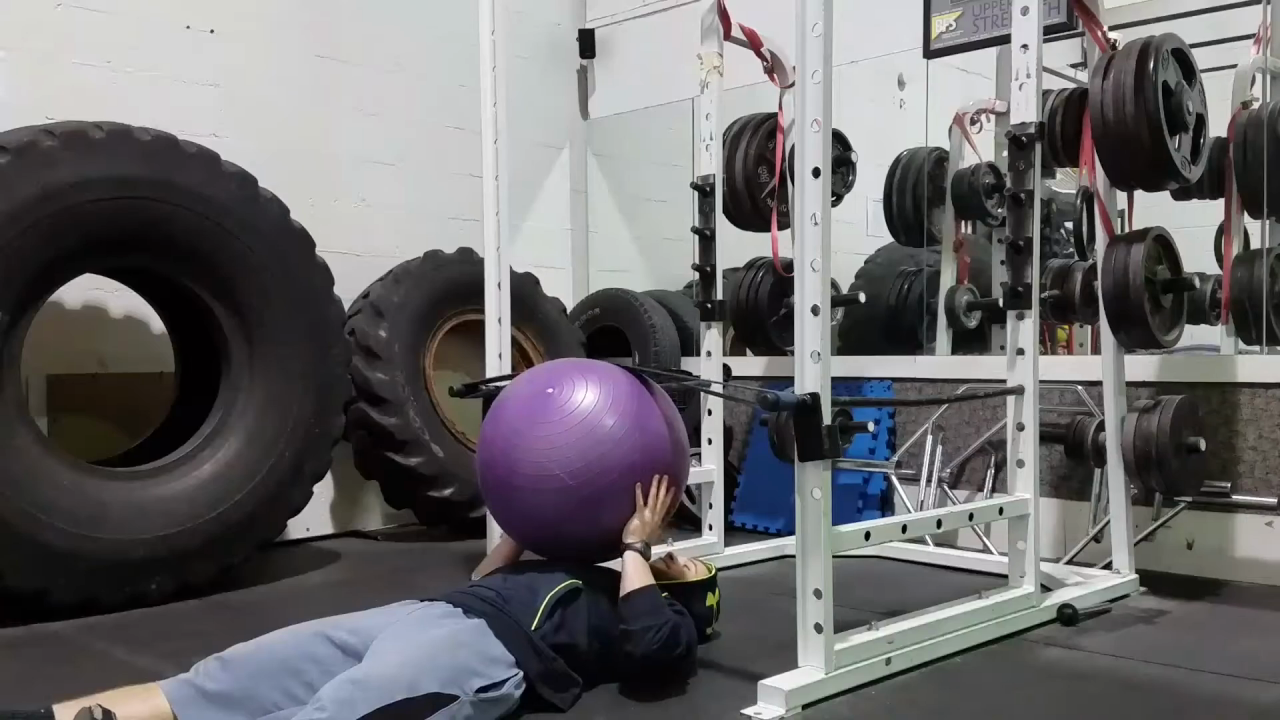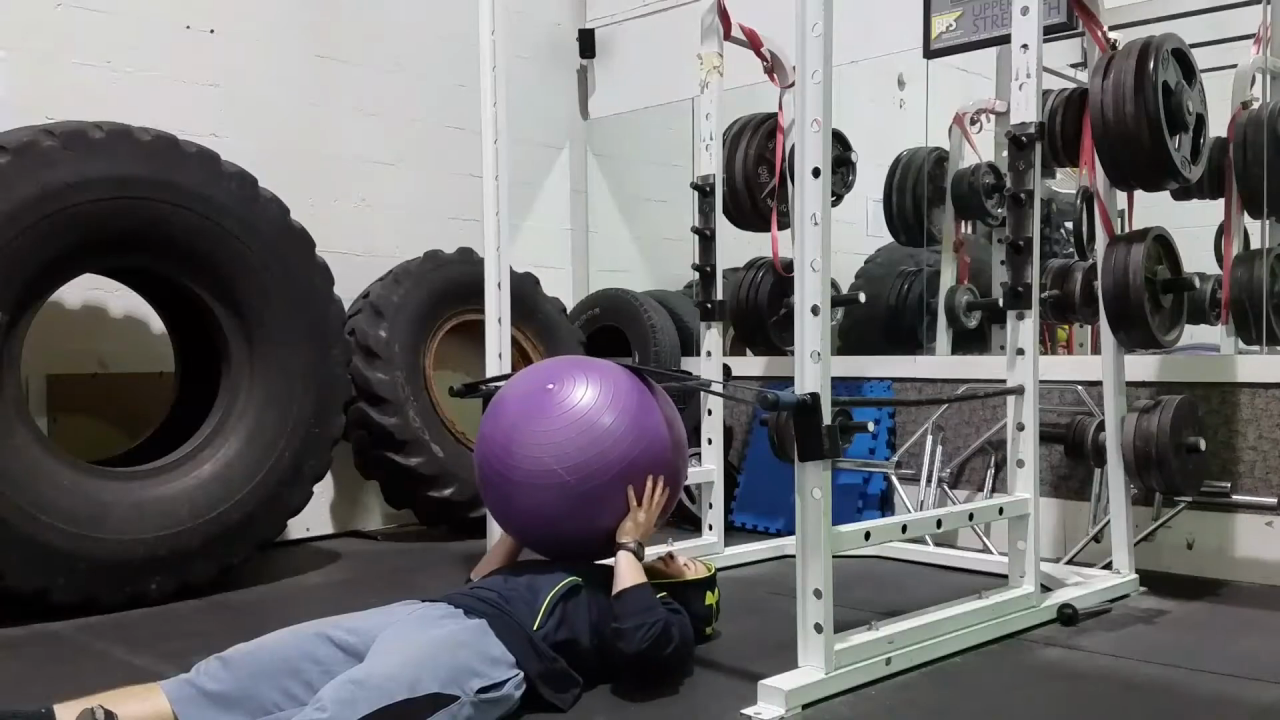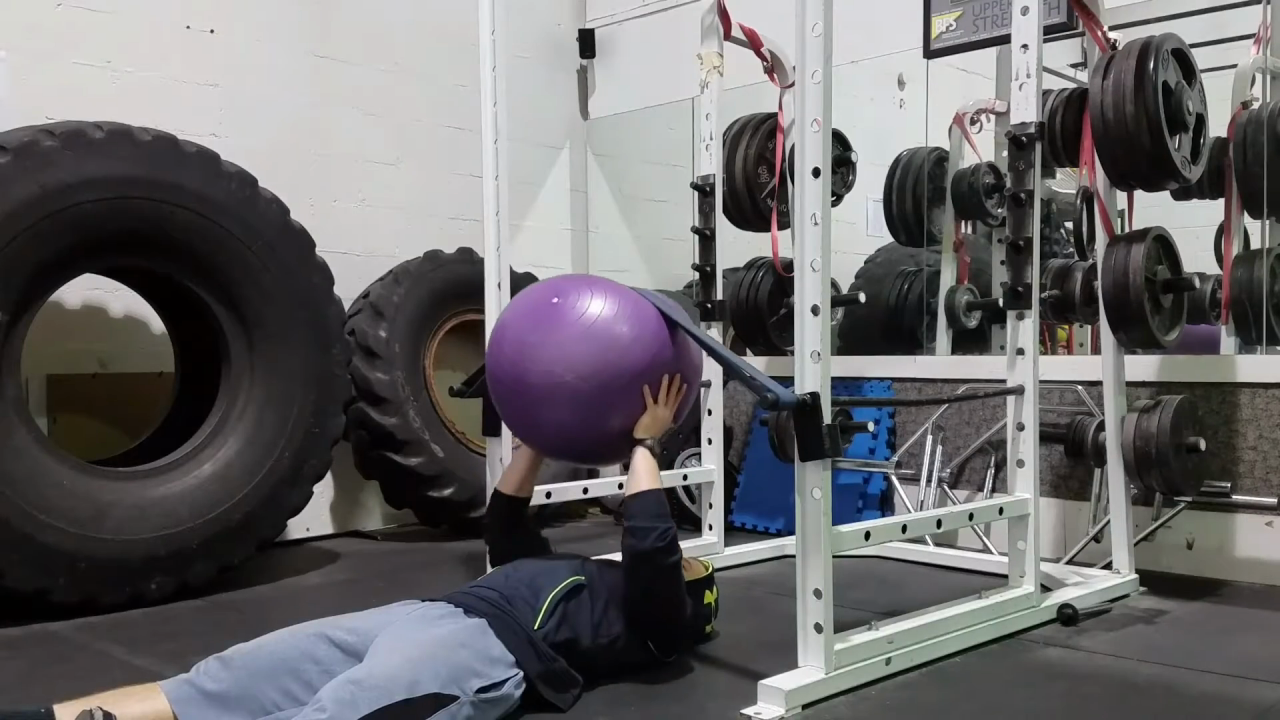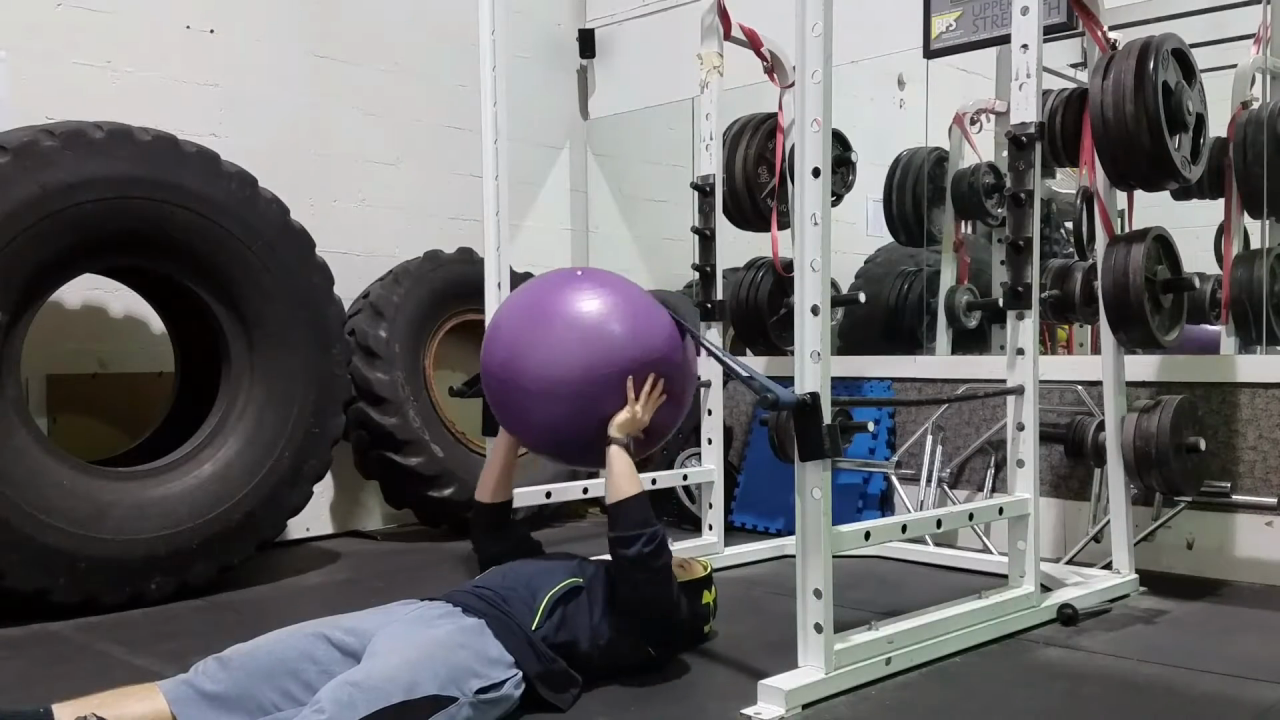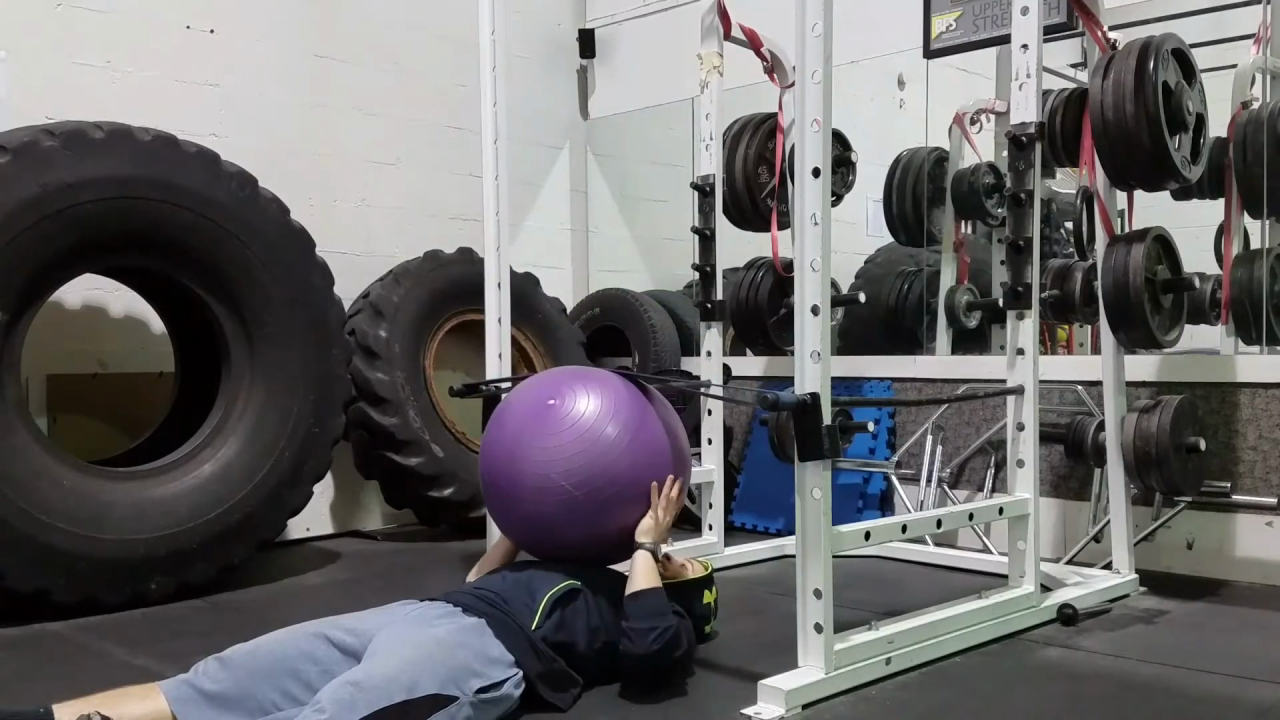
dt=0.7s
person 1, frame 1
left shoulder: (673, 630)
right shoulder: (588, 580)
left elbow: (645, 645)
right elbow: (485, 583)
left wrist: (636, 544)
left hip: (491, 652)
right hip: (425, 614)
person 1, frame 2
left shoulder: (669, 631)
right shoulder: (580, 578)
left elbow: (635, 640)
right elbow: (477, 588)
left wrist: (630, 542)
left hip: (492, 653)
right hip: (421, 616)
person 1, frame 3
left shoulder: (660, 622)
right shoulder: (578, 576)
left elbow: (650, 545)
right elbow: (503, 526)
left wrist: (644, 444)
left hip: (489, 650)
right hip: (421, 614)
person 1, frame 4
left shoulder: (659, 620)
right shoulder: (574, 574)
left elbow: (640, 550)
right elbow: (491, 528)
left wrist: (619, 444)
right wrist: (516, 428)
left hip: (487, 650)
right hip: (418, 612)
person 1, frame 5
left shoulder: (670, 630)
right shoulder: (595, 580)
left elbow: (645, 649)
right elbow: (478, 584)
left wrist: (646, 544)
left hip: (489, 651)
right hip: (418, 612)
